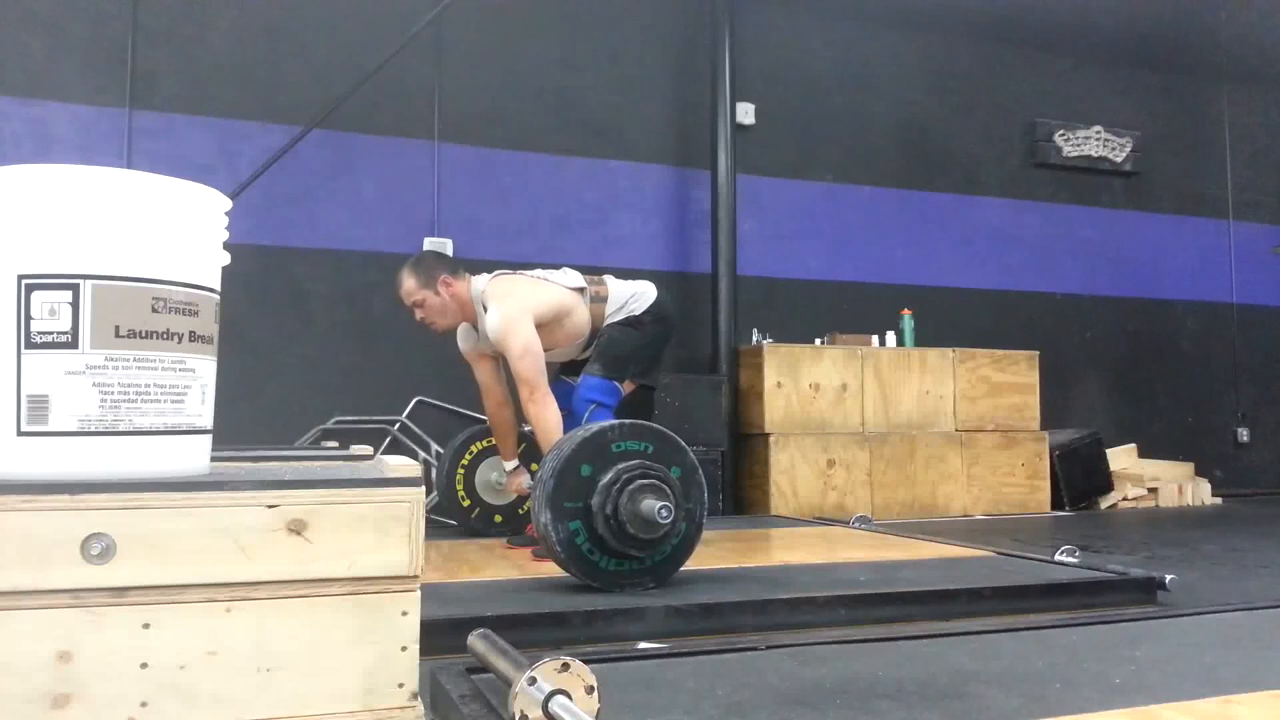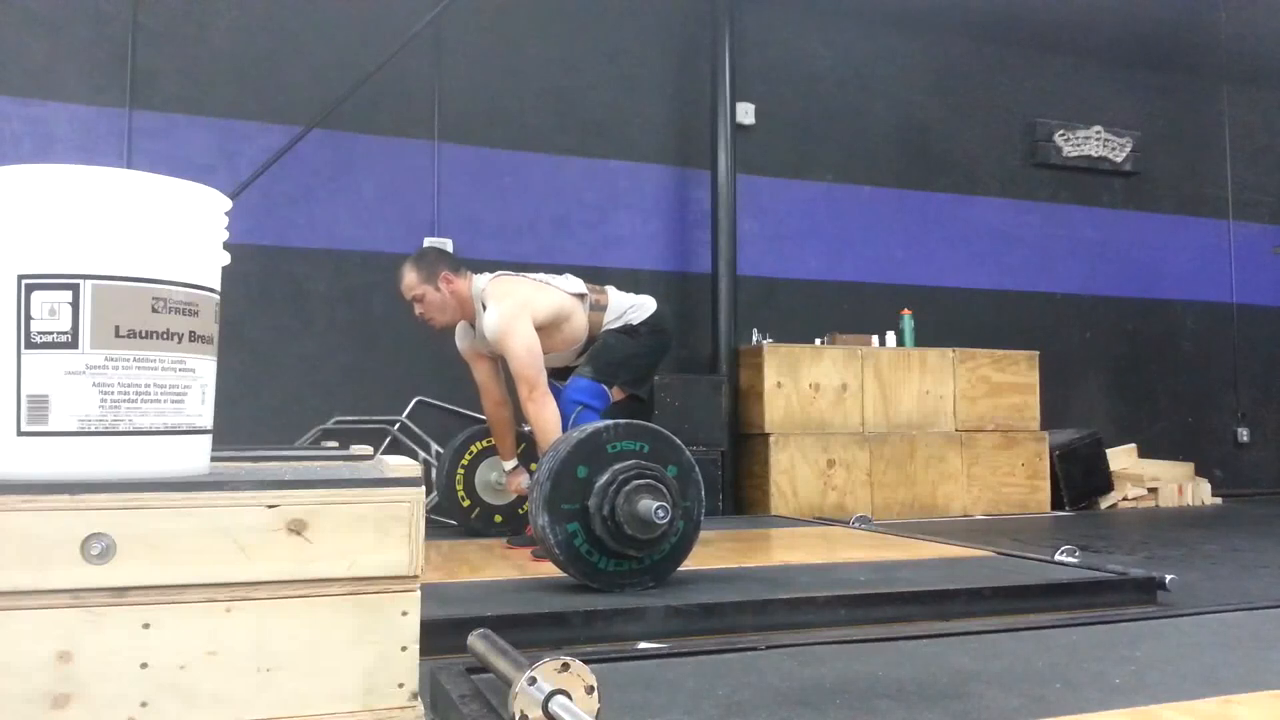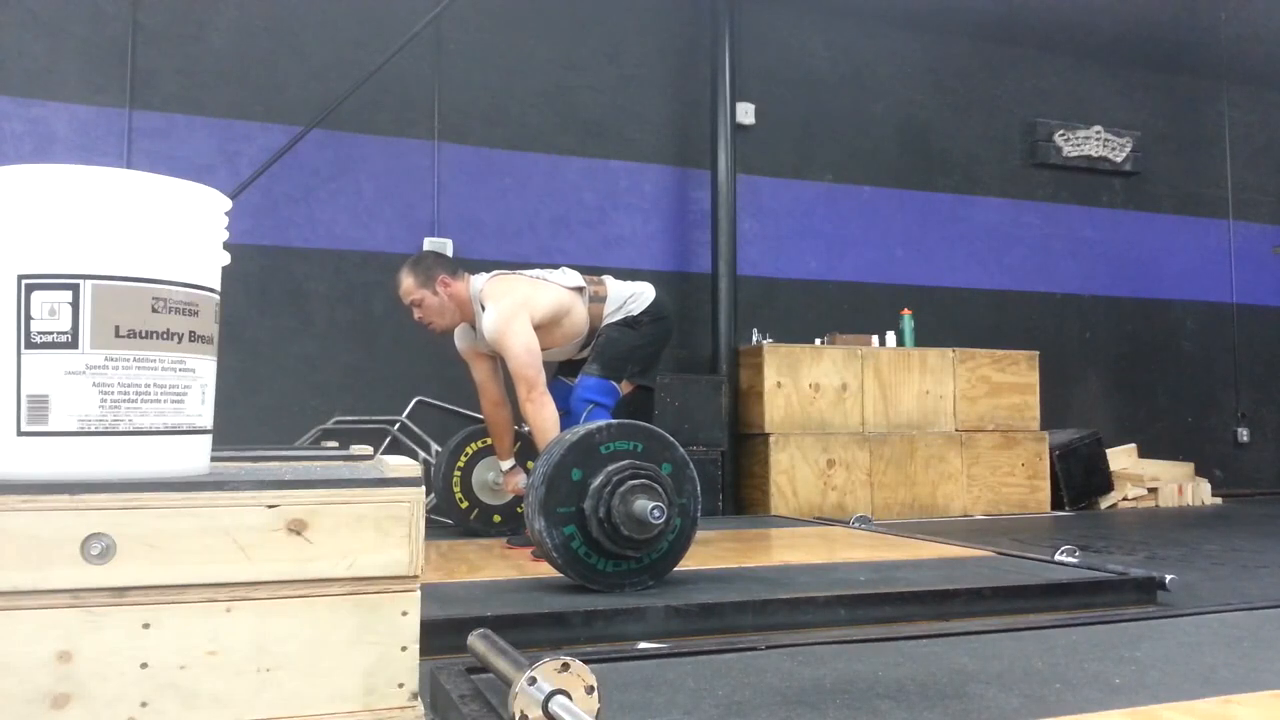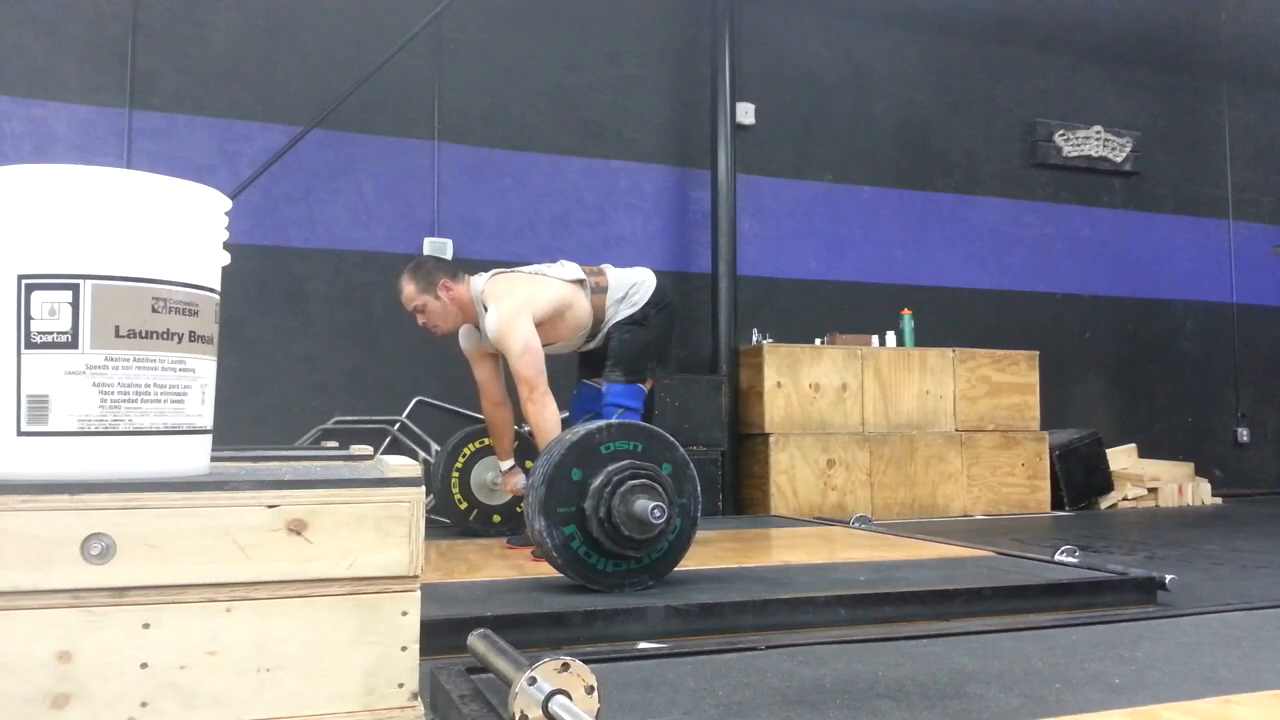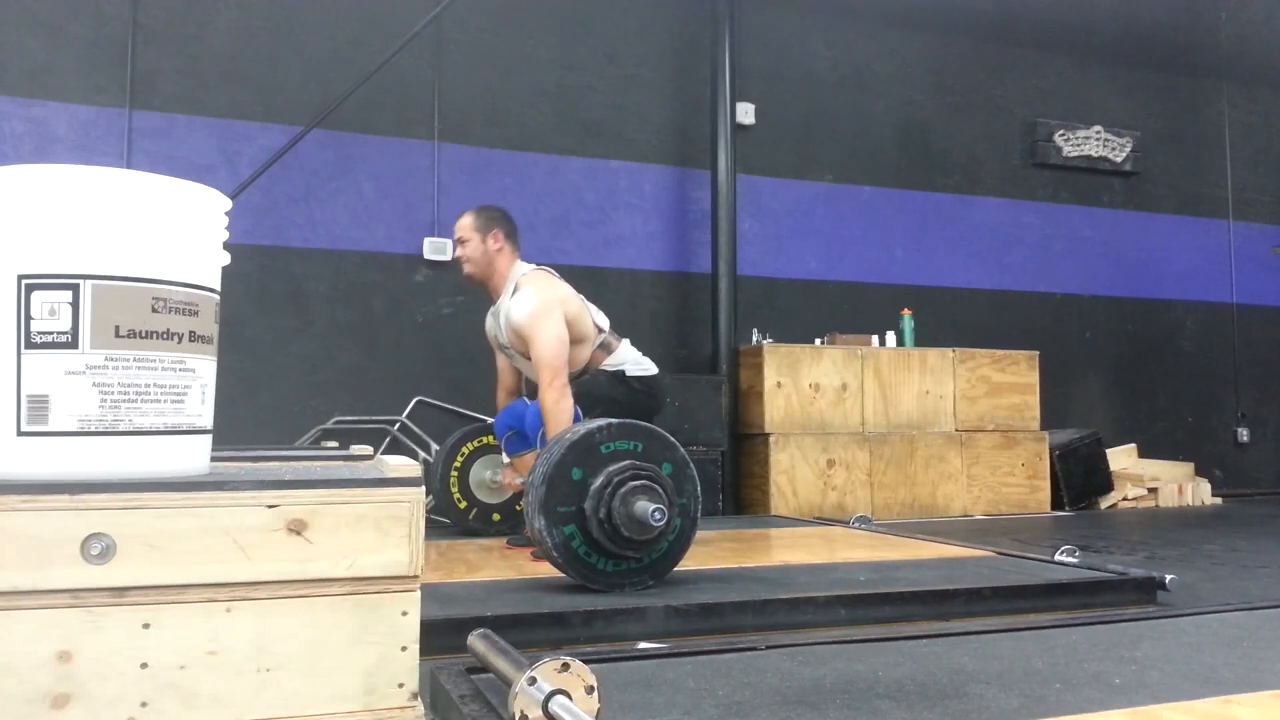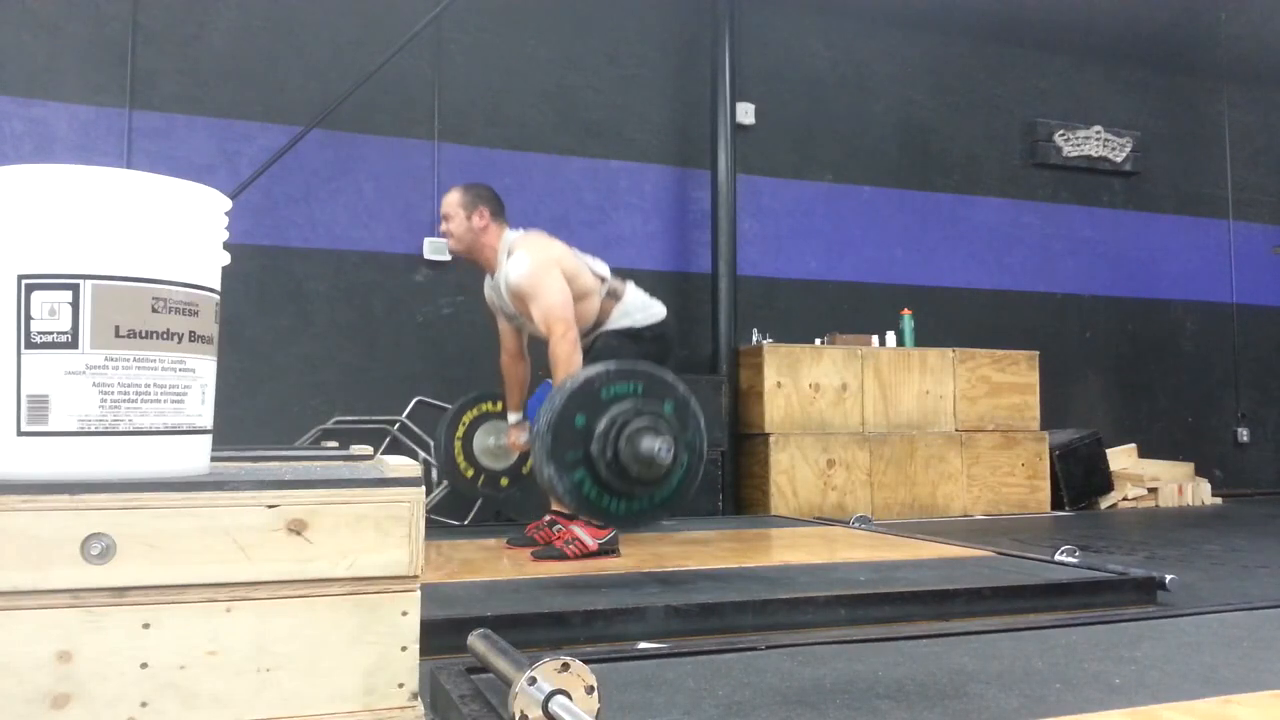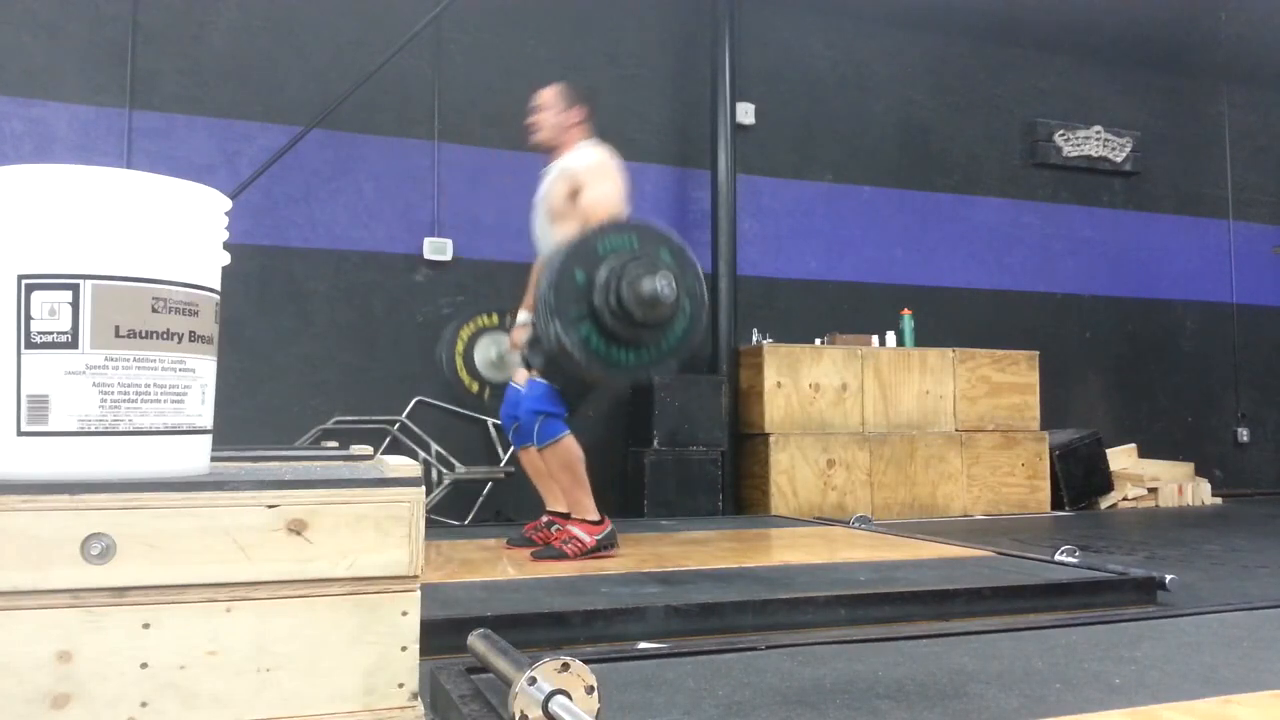
dt=0.4s
person 1, frame 1
left shoulder: (504, 313)
right shoulder: (470, 332)
left elbow: (535, 397)
right elbow: (496, 401)
right wrist: (512, 466)
left hip: (643, 315)
right hip: (605, 325)
left knee: (591, 402)
right knee: (561, 407)
person 1, frame 2
left shoulder: (503, 314)
right shoulder: (469, 333)
left elbow: (535, 397)
right elbow: (494, 402)
right wrist: (511, 467)
left hip: (639, 325)
right hip: (603, 333)
left knee: (578, 403)
right knee: (557, 407)
person 1, frame 3
left shoulder: (501, 313)
right shoulder: (467, 332)
left elbow: (533, 396)
right elbow: (493, 401)
right wrist: (508, 466)
left hip: (640, 315)
right hip: (599, 326)
left knee: (589, 402)
right knee: (558, 408)
person 1, frame 4
left shoulder: (503, 312)
right shoulder: (472, 331)
left elbow: (536, 396)
right elbow: (494, 401)
right wrist: (508, 466)
left hip: (642, 306)
right hip: (607, 319)
left knee: (617, 405)
right knee: (585, 412)
person 1, frame 5
left shoulder: (533, 299)
right shoulder: (498, 315)
left elbow: (555, 387)
right elbow: (508, 390)
right wrist: (510, 461)
left hip: (633, 383)
right hip: (603, 382)
left knee: (540, 418)
right knee: (510, 421)
person 1, frame 6
left shoulder: (528, 262)
right shoulder: (494, 282)
left elbow: (564, 340)
right elbow: (513, 355)
right wrist: (515, 420)
left hip: (639, 329)
right hip: (604, 336)
left ankle: (595, 529)
right ankle: (561, 519)
person 1, frame 7
left shoulder: (590, 161)
right shoulder: (557, 173)
left elbow: (604, 231)
right wrist: (525, 318)
left knee: (538, 411)
right knee: (519, 412)
left ankle: (592, 526)
right ankle: (560, 517)
